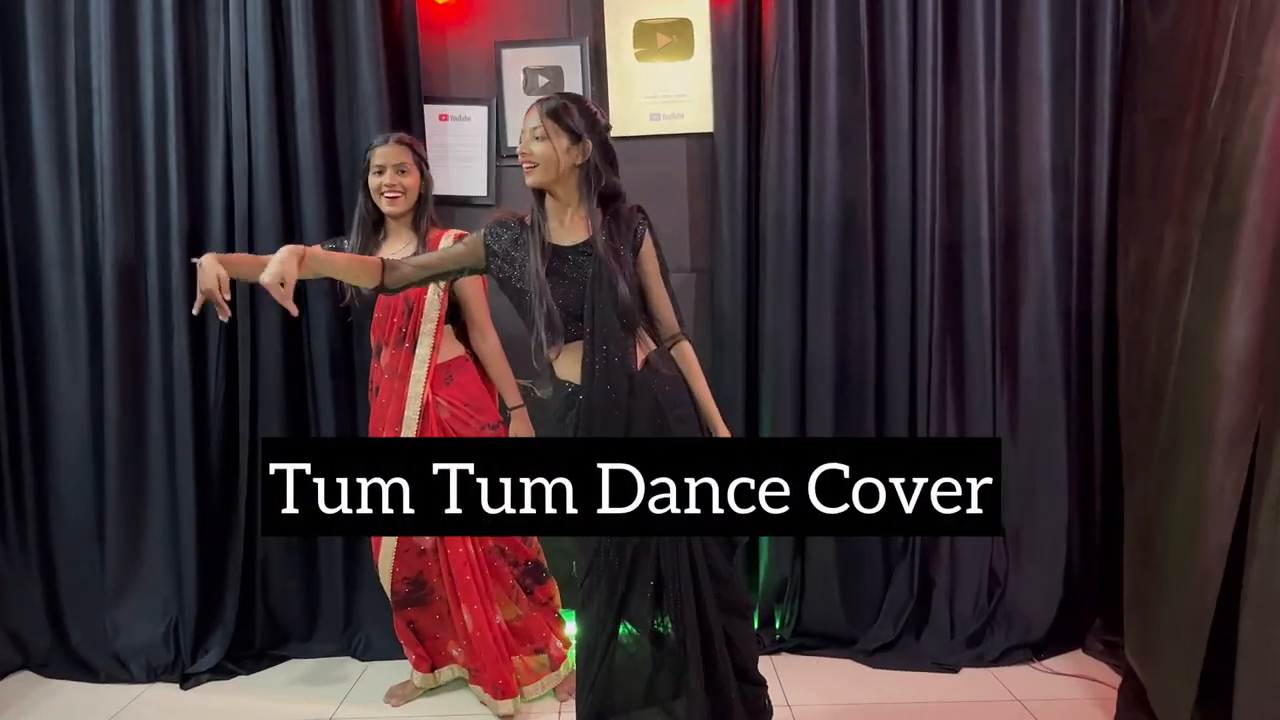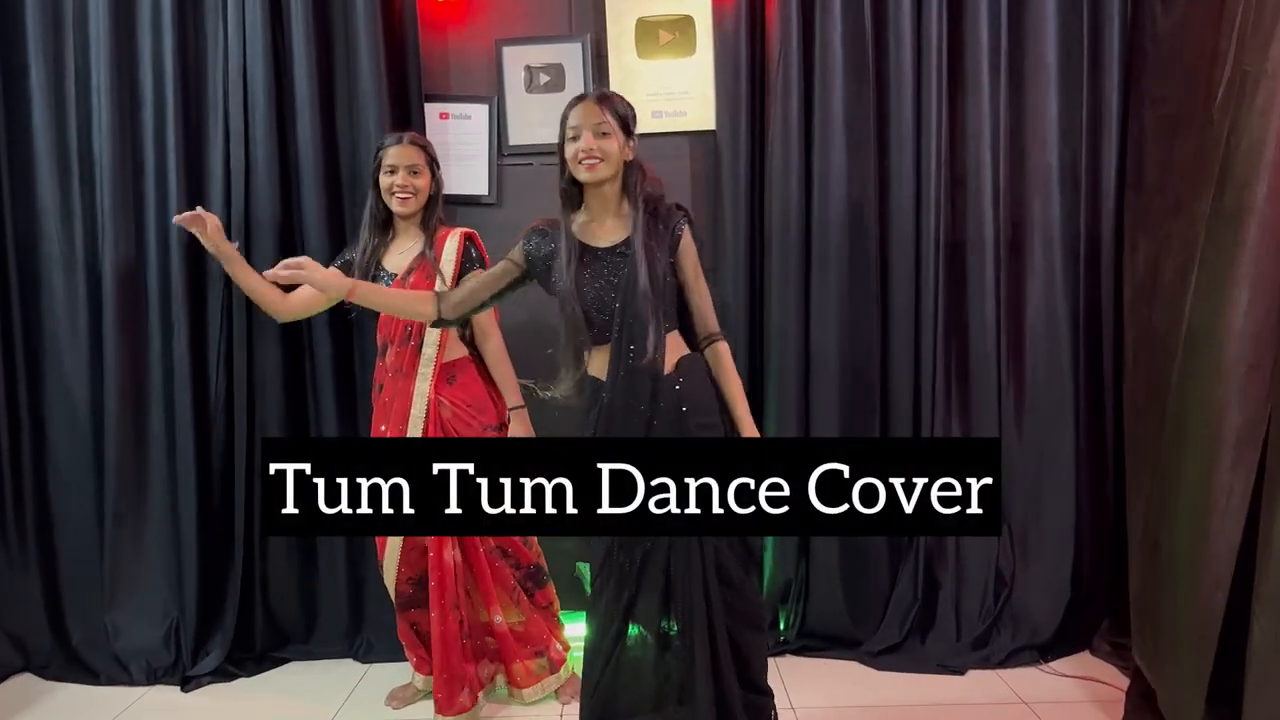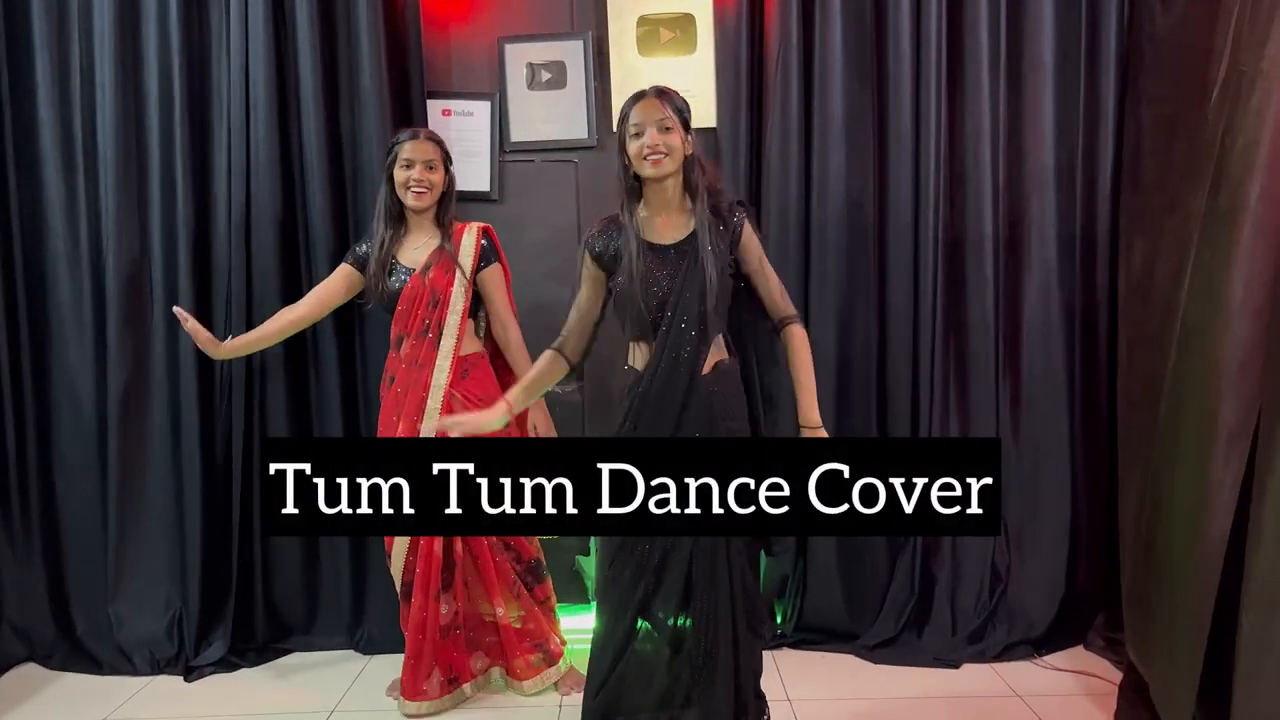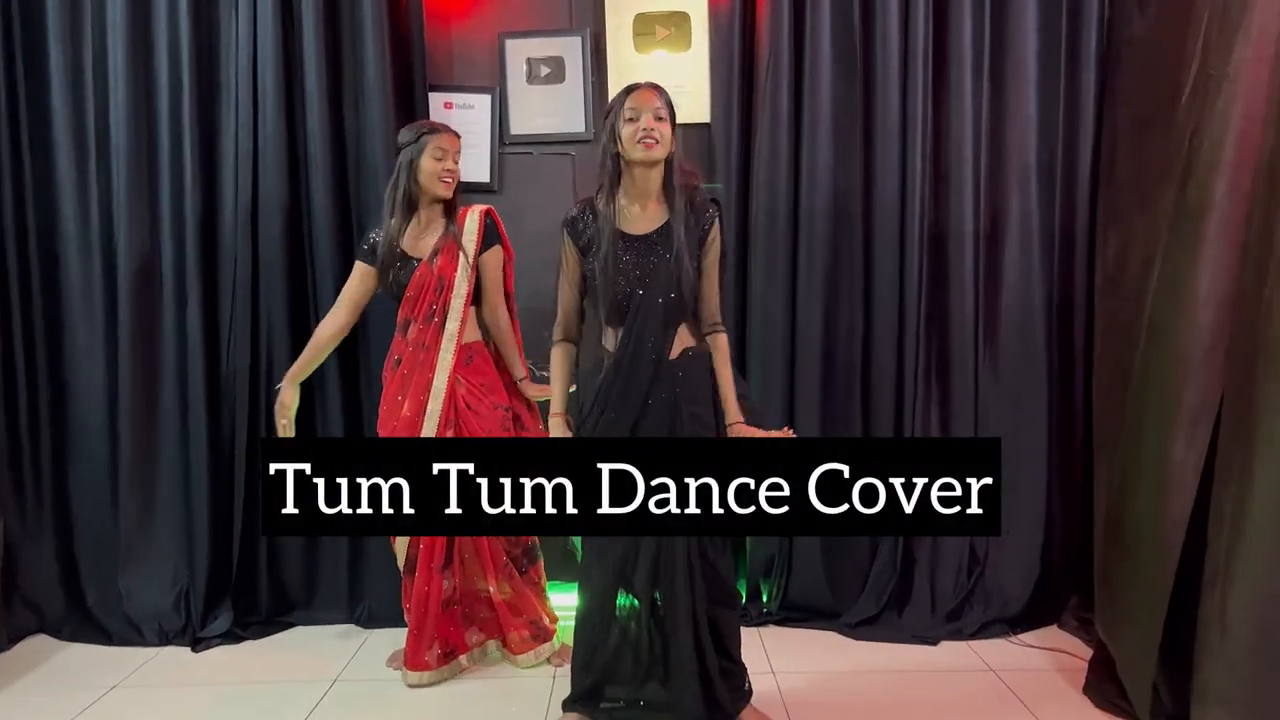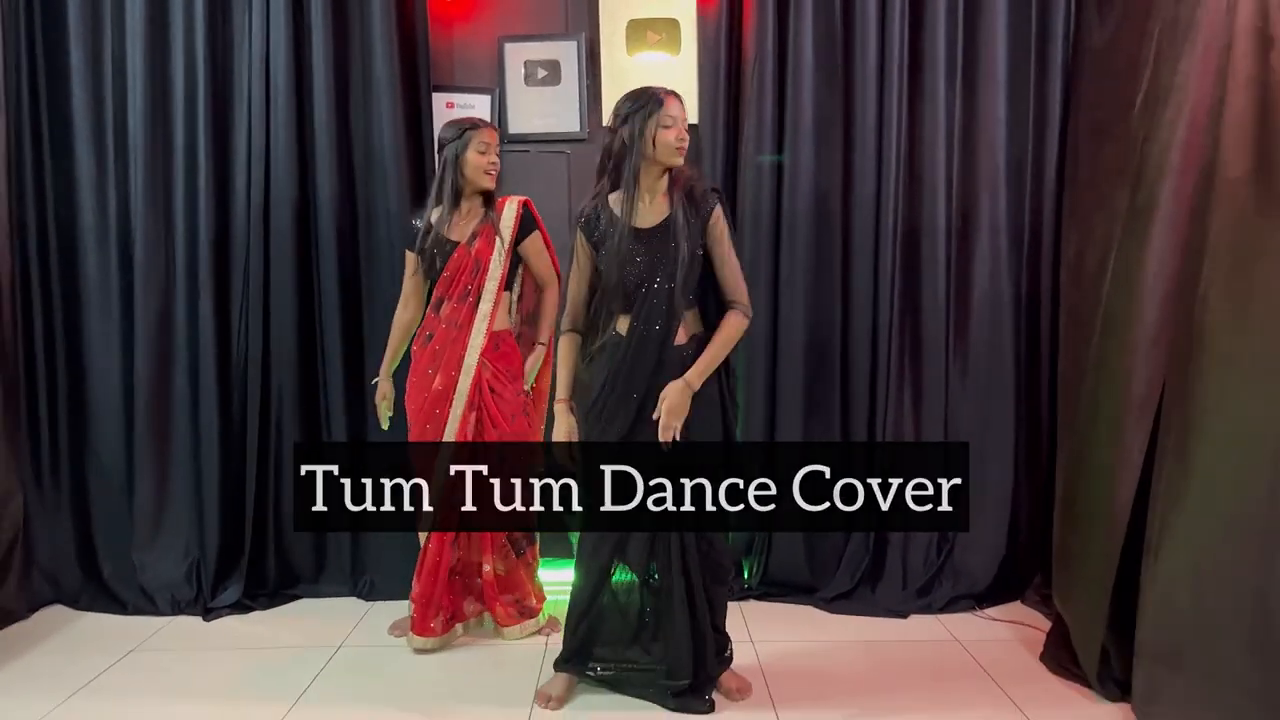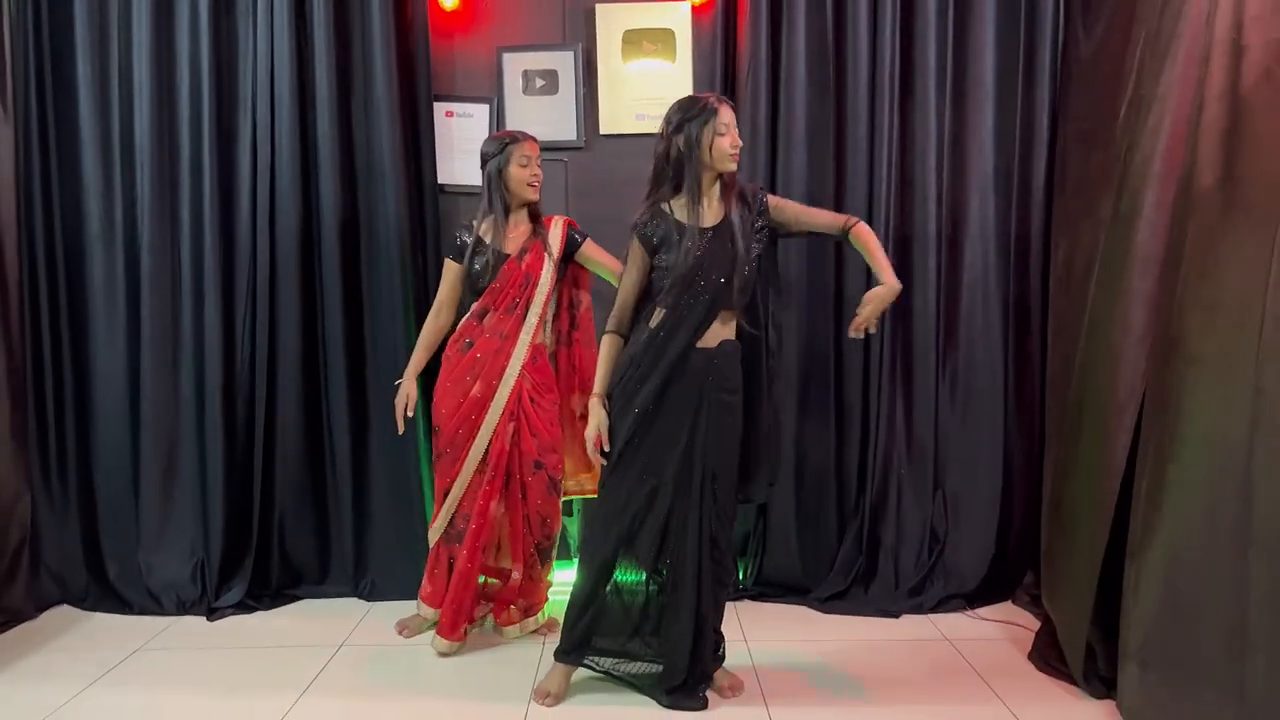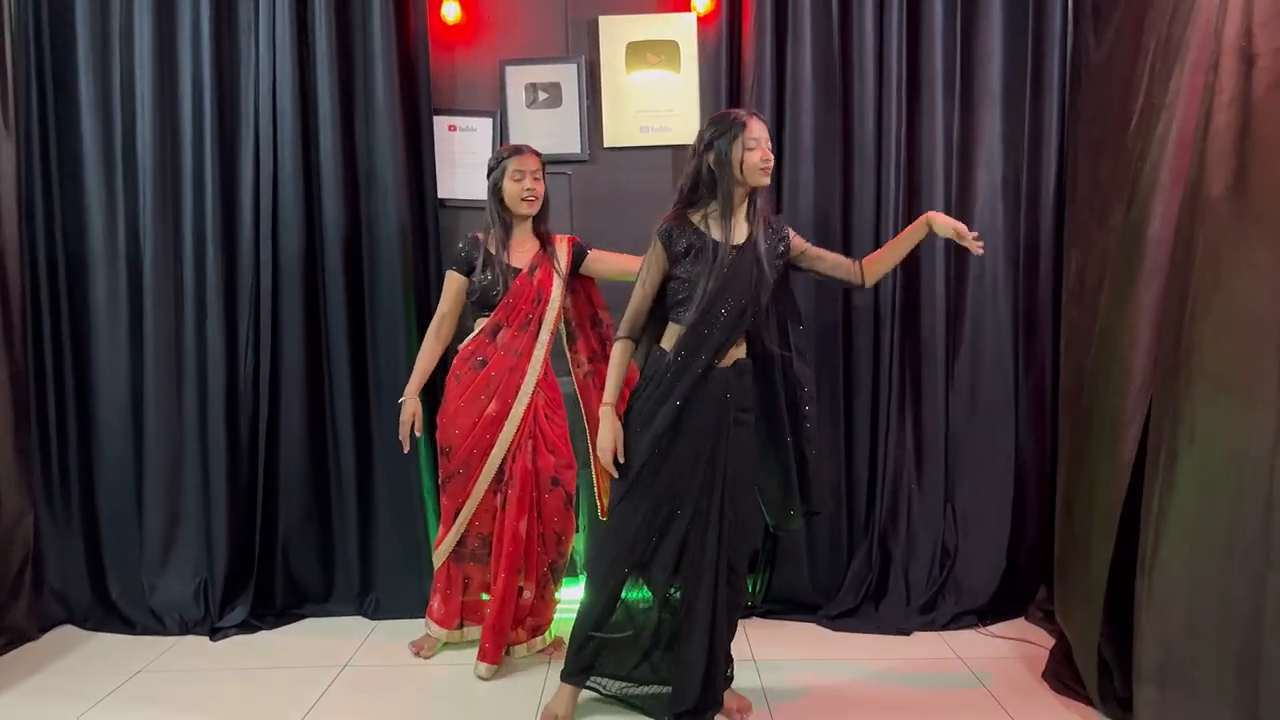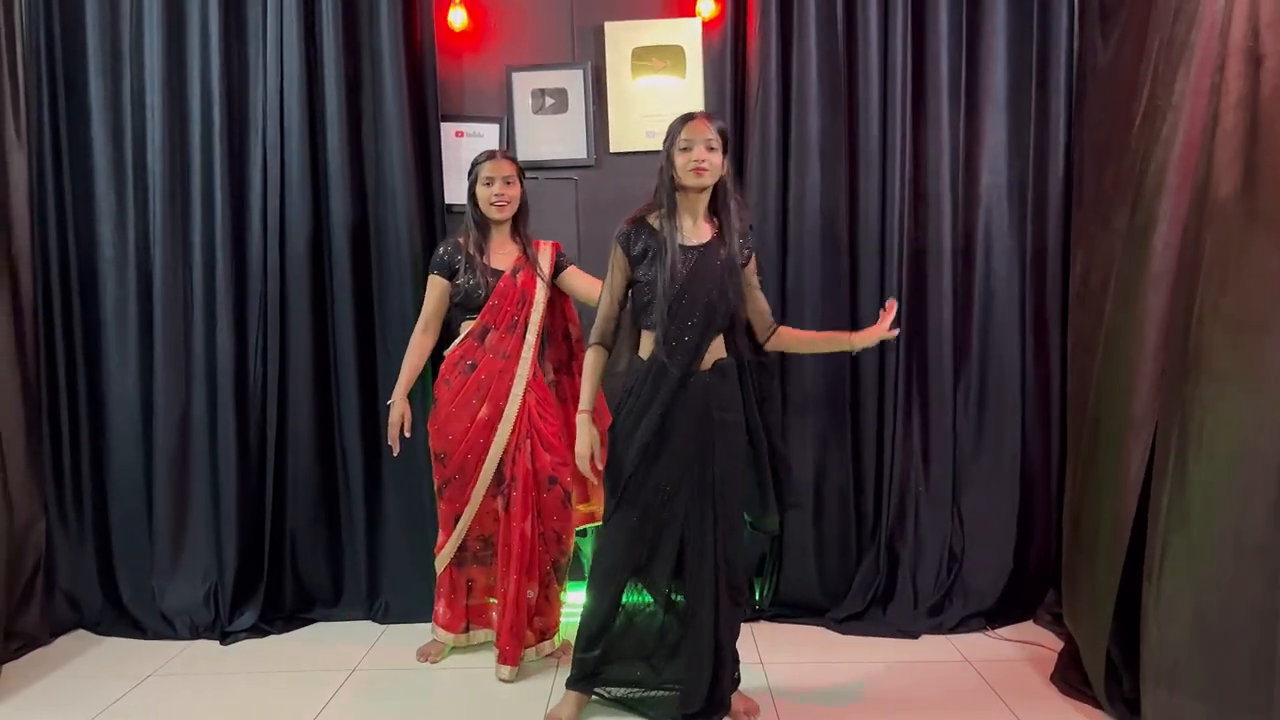
dt=0.4s
person 1, frame 1
left shoulder: (628, 226)
right shoulder: (508, 240)
left elbow: (672, 333)
right elbow: (391, 273)
left wrist: (718, 428)
right wrist: (302, 253)
left hip: (661, 407)
right hip: (592, 418)
left knee: (699, 567)
right knee: (610, 576)
person 1, frame 2
left shoulder: (667, 225)
right shoulder: (548, 244)
left elbow: (710, 335)
right elbow: (445, 307)
left wrist: (748, 432)
right wrist: (339, 284)
left hip: (686, 410)
right hip: (614, 418)
left knee: (709, 573)
right knee: (621, 579)
person 1, frame 3
left shoulder: (726, 224)
right shoulder: (609, 239)
left elbow: (787, 322)
right elbow: (567, 346)
left wrist: (812, 423)
right wrist: (496, 413)
left hip: (713, 407)
right hip: (644, 413)
left knee: (722, 571)
right knee: (631, 572)
person 1, frame 4
left shoulder: (699, 217)
right shoulder: (585, 223)
left elbow: (713, 327)
right elbow: (566, 331)
left wrist: (735, 420)
right wrist: (557, 418)
left hip: (682, 392)
right hip: (609, 395)
left knee: (694, 545)
right knee: (609, 547)
person 1, frame 5
left shoulder: (701, 207)
right shoulder: (597, 219)
left elbow: (739, 307)
right elbow: (573, 321)
left wrist: (687, 382)
right wrist: (563, 404)
left hip: (687, 382)
right hip: (618, 378)
left knee: (696, 522)
right knee: (610, 521)
left ankle: (707, 659)
right ankle: (581, 658)
person 1, frame 6
left shoulder: (750, 208)
right shoulder: (656, 222)
left elbow: (846, 225)
right elbow: (619, 320)
left wrist: (885, 278)
right wrist: (596, 400)
left hip: (716, 380)
right hip: (651, 378)
left knee: (705, 522)
right knee: (617, 515)
left ankle: (699, 658)
right ankle: (572, 652)
person 1, frame 7
left shoulder: (771, 236)
right shoulder: (678, 232)
left elbow: (858, 273)
right elbow: (629, 329)
left wrist: (924, 226)
right wrist: (608, 411)
left hip: (732, 400)
right hip: (666, 395)
left knee: (719, 543)
right knee: (627, 538)
person 1, frame 8
left shoulder: (736, 242)
right shoulder: (637, 235)
left elbow: (766, 333)
right elbow: (603, 335)
left wrist: (857, 340)
right wrist: (586, 416)
left hip: (717, 401)
right hip: (648, 400)
left knee: (714, 544)
right knee: (625, 542)
person 2, frame 1
left shoulder: (451, 246)
right shoulder: (356, 251)
left elbow: (483, 334)
right elbow: (264, 267)
left wrist: (517, 409)
right wrist: (217, 261)
left hip: (457, 403)
right hip: (392, 408)
left knee: (490, 534)
right knee: (405, 543)
left ankle: (544, 659)
right ankle: (433, 662)
person 2, frame 2
left shoulder: (458, 246)
right shoulder: (365, 255)
left elbow: (487, 334)
right elbow: (286, 306)
left wrist: (516, 410)
right wrist: (222, 248)
left hip: (461, 403)
right hip: (395, 409)
left knee: (492, 535)
right knee: (412, 544)
left ankle: (544, 662)
right ankle: (436, 669)
person 2, frame 3
left shoulder: (474, 241)
right shoulder: (374, 251)
left elbow: (504, 326)
right elbow: (306, 309)
left wrist: (532, 398)
right wrist: (228, 347)
left hip: (471, 397)
right hip: (405, 402)
left knee: (496, 527)
right knee: (417, 536)
left ankle: (541, 655)
right ankle: (441, 663)
person 2, frame 4
left shoulder: (478, 225)
right shoulder: (383, 239)
left elbow: (495, 310)
right elbow: (341, 316)
left wrist: (522, 379)
right wrist: (293, 377)
left hip: (471, 378)
right hip: (408, 384)
left ankle: (531, 632)
right ankle: (440, 636)
person 2, frame 5
left shoulder: (514, 215)
right shoulder: (425, 227)
left elbow: (551, 286)
right elbow: (410, 306)
left wrist: (543, 348)
right wrist: (385, 372)
left hip: (495, 365)
right hip: (434, 366)
left ankle: (516, 606)
right ankle: (441, 603)
person 2, frame 6
left shoulder: (557, 234)
right shoulder: (468, 238)
left elbow: (624, 274)
right elbow: (441, 312)
right wrist: (410, 375)
left hip: (526, 375)
right hip: (467, 372)
left knee: (530, 489)
right knee: (461, 486)
left ankle: (518, 605)
right ankle: (442, 602)
person 2, frame 7
left shoulder: (562, 251)
right shoulder: (472, 250)
left elbow: (638, 267)
right elbow: (441, 326)
right wrist: (412, 391)
left hip: (534, 393)
right hip: (474, 389)
left knee: (541, 504)
right knee: (469, 502)
left ankle: (523, 625)
right ankle: (449, 618)
person 2, frame 8
left shoulder: (544, 256)
right shoulder: (453, 254)
left elbow: (604, 294)
right elbow: (426, 327)
right wrist: (400, 393)
left hip: (525, 394)
right hip: (464, 392)
left knee: (539, 505)
right knee: (464, 507)
left ankle: (531, 628)
right ankle: (455, 623)
